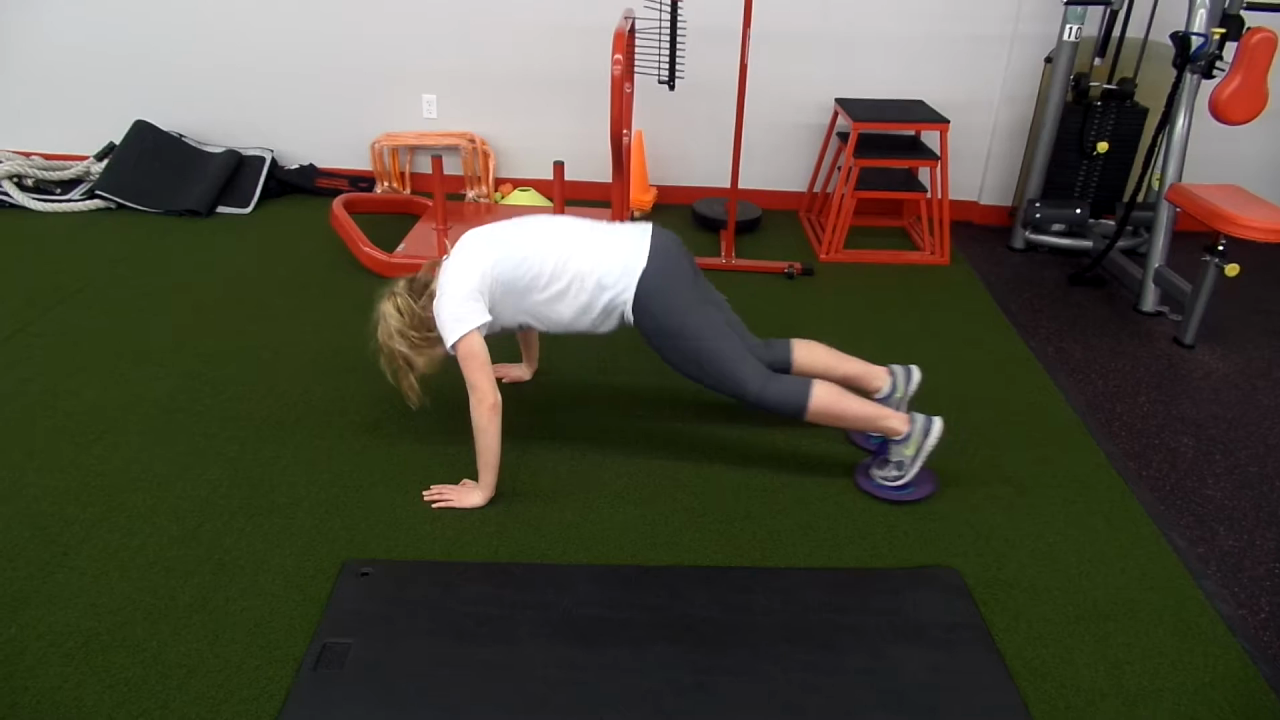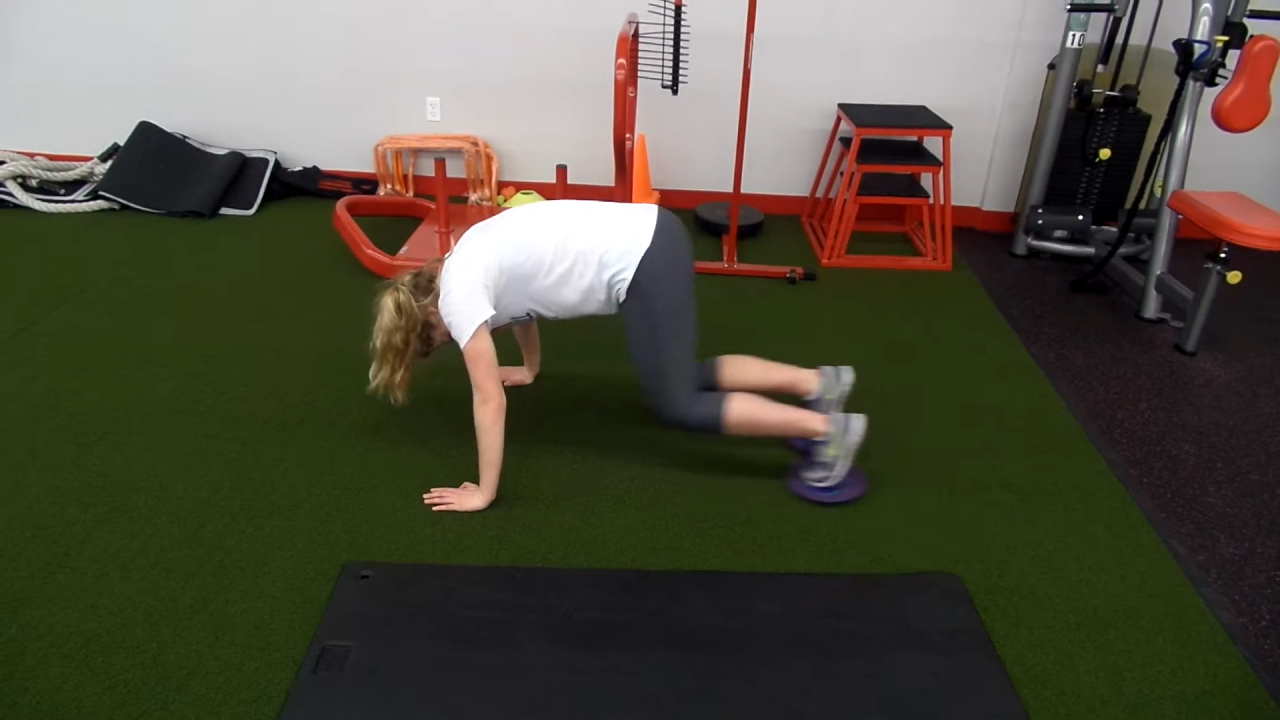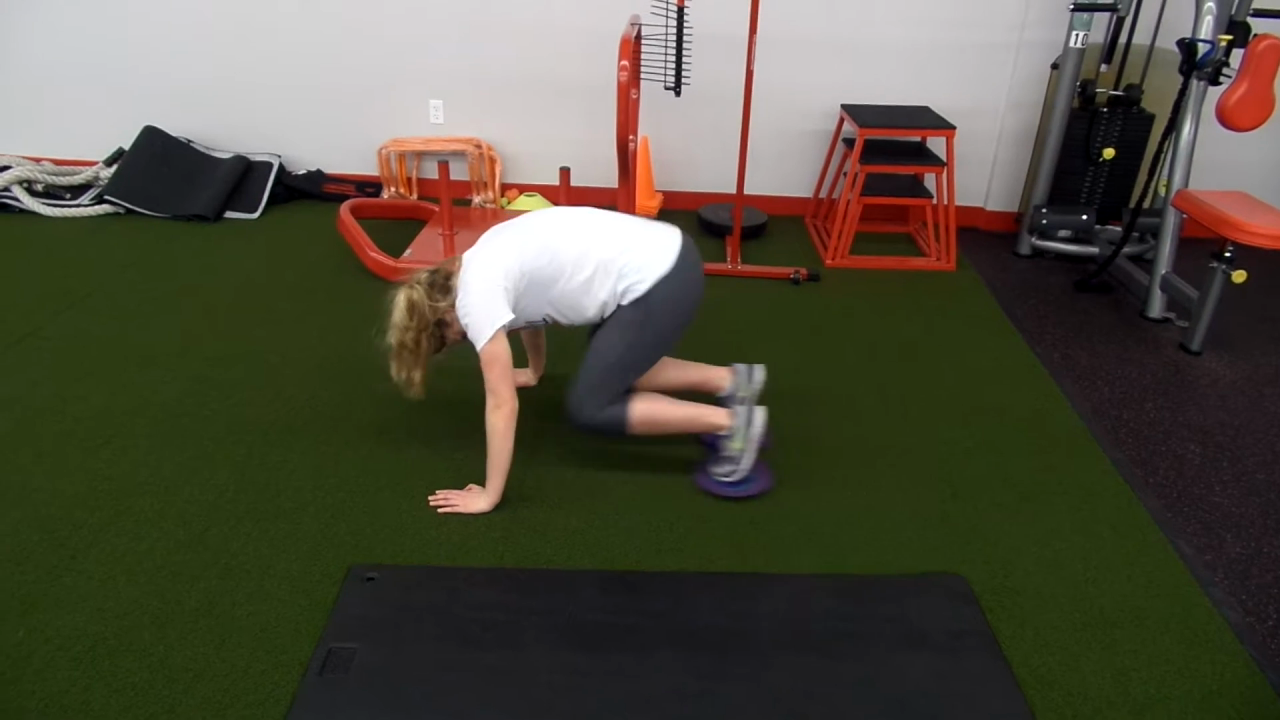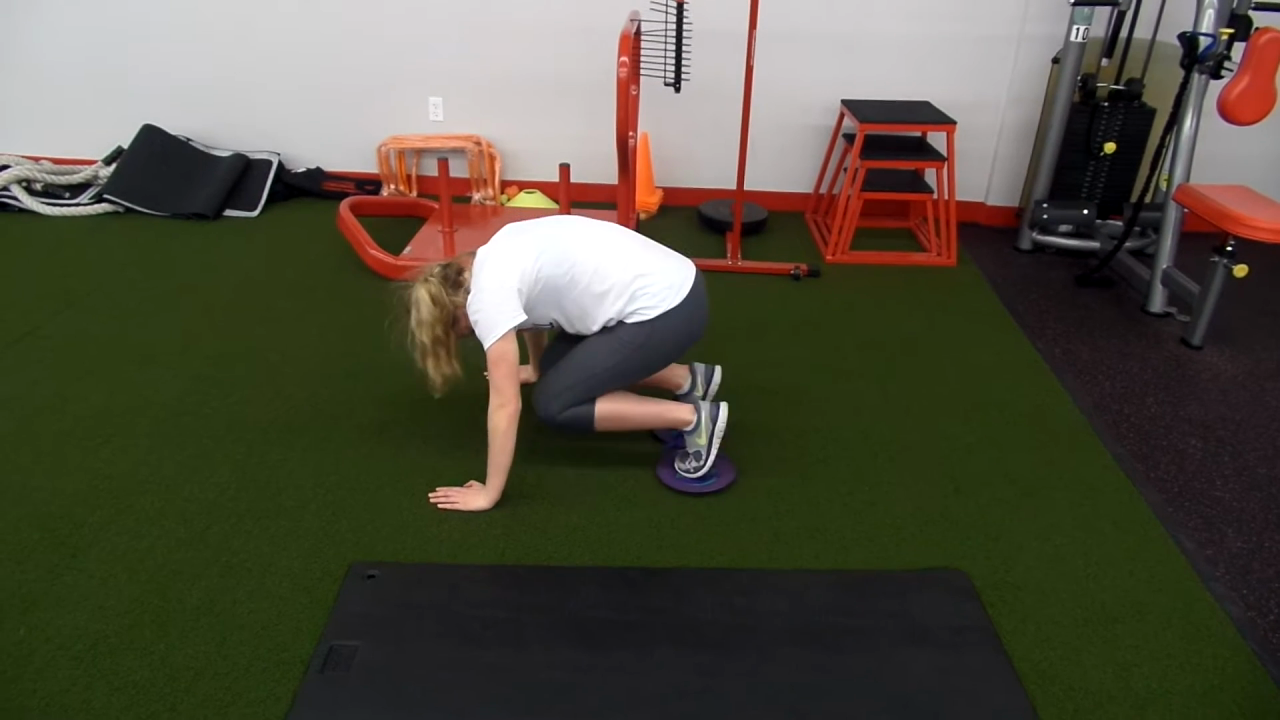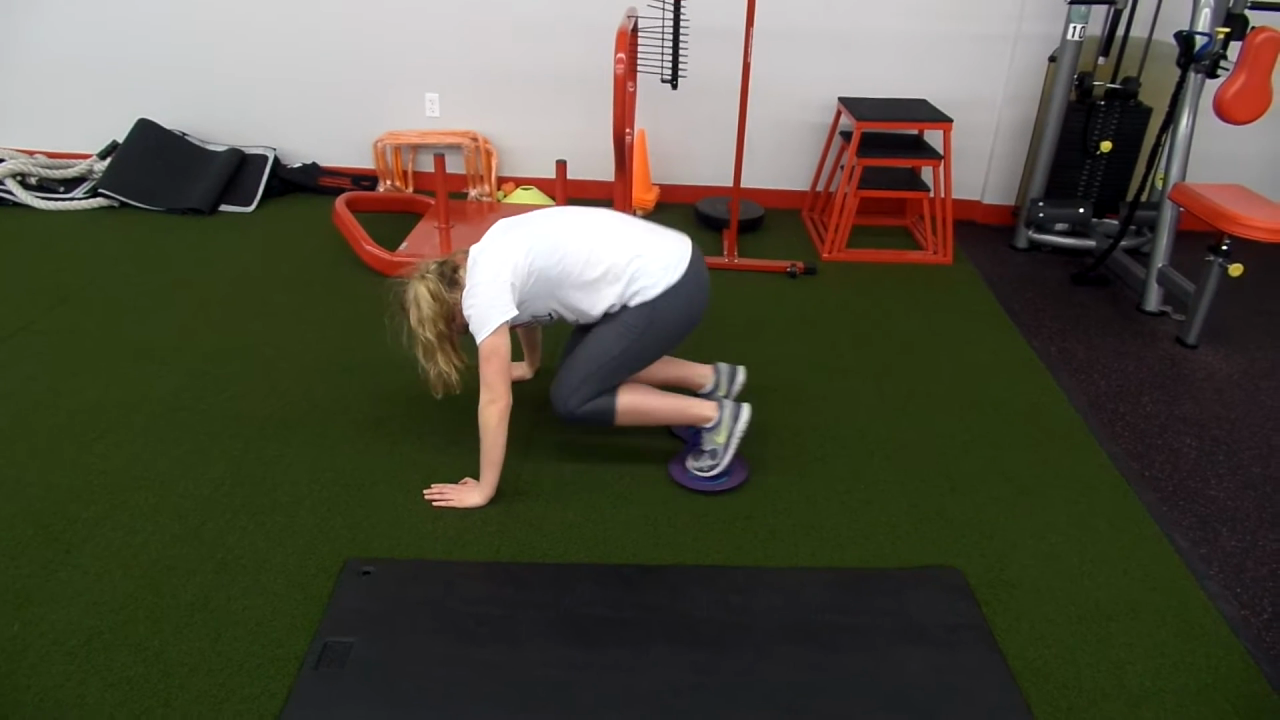
dt=0.2s
person 1, frame 1
left shoulder: (450, 301)
right shoulder: (465, 258)
left elbow: (486, 401)
left wrist: (483, 489)
right wrist: (528, 365)
left hip: (639, 285)
right hip: (651, 252)
left knee: (750, 382)
right knee: (756, 352)
left ankle: (903, 428)
right ankle: (886, 380)
person 1, frame 2
left shoulder: (456, 297)
right shoulder: (465, 263)
left elbow: (489, 400)
left wrist: (484, 493)
right wrist: (531, 367)
left hip: (640, 262)
right hip: (651, 233)
left knee: (679, 406)
right knee: (687, 378)
left ankle: (825, 426)
right ankle: (817, 382)
person 1, frame 3
left shoulder: (475, 297)
right shoulder: (475, 266)
left elbow: (502, 405)
left wrist: (489, 496)
right wrist: (536, 369)
left hip: (661, 281)
right hip: (665, 256)
left knee: (588, 408)
right knee: (611, 376)
left ankle: (728, 421)
right ankle: (727, 381)
person 1, frame 4
left shoulder: (487, 295)
right shoulder: (490, 259)
left elbow: (505, 404)
left wrist: (489, 494)
right wrist: (535, 367)
left hip: (669, 308)
right hip: (666, 280)
left knee: (553, 405)
right knee: (557, 366)
left ankle: (691, 417)
right ankle: (685, 379)
person 1, frame 5
left shoulder: (481, 291)
right shoulder: (487, 254)
left elbow: (496, 400)
left wrist: (484, 490)
right wrist: (530, 364)
left hip: (667, 289)
right hip: (671, 263)
left knee: (571, 400)
right knee: (590, 367)
left ankle: (712, 414)
right ankle: (708, 378)
